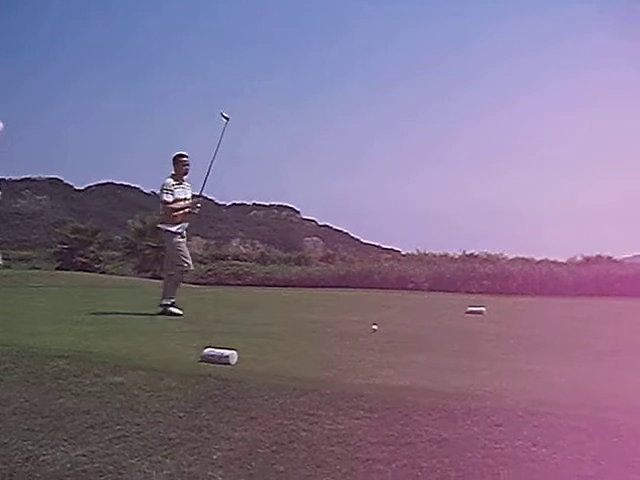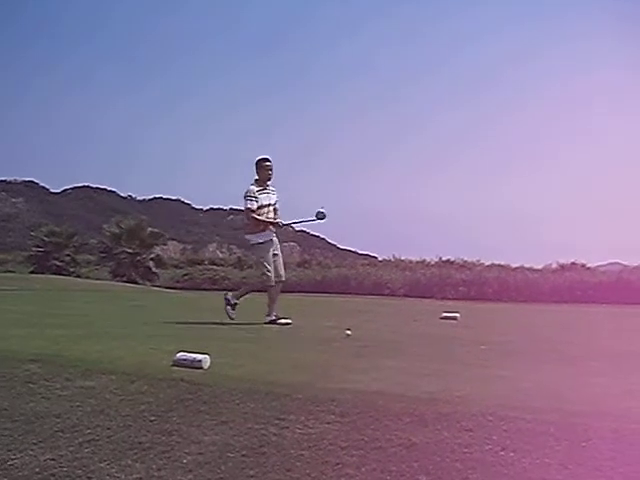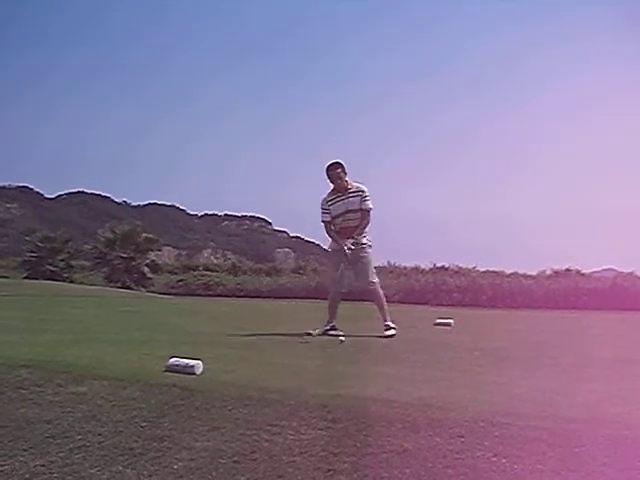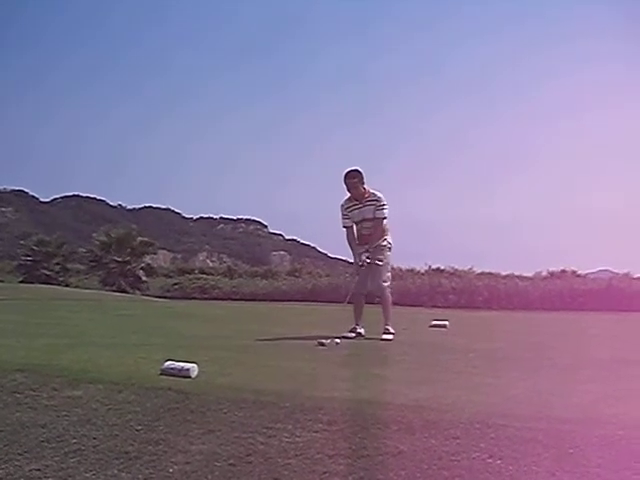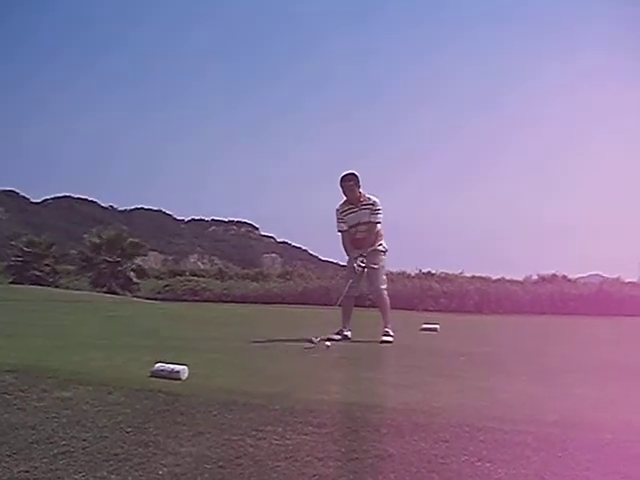
dt=1s
person 1, frame 1
left shoulder: (187, 186)
right shoulder: (168, 184)
right elbow: (166, 208)
left wrist: (193, 207)
right wrist: (187, 205)
left hip: (181, 230)
right hip: (171, 230)
left knee: (171, 269)
right knee: (185, 265)
left ankle: (167, 300)
right ankle: (169, 300)
person 1, frame 2
left shoulder: (272, 191)
right shoulder: (252, 191)
right elbow: (248, 215)
left wrist: (277, 221)
right wrist: (271, 222)
left hip: (272, 237)
right hip: (259, 239)
left knee: (279, 277)
right knee: (268, 279)
left ankle: (271, 315)
right ankle: (233, 297)
person 1, frame 3
left shoulder: (361, 191)
right shoulder: (327, 201)
left elbow: (366, 219)
right elbow: (328, 227)
left wrist: (352, 239)
right wrist: (341, 242)
left hip: (361, 243)
right hip: (339, 246)
left knee: (372, 283)
right knee: (336, 286)
left ankle: (388, 322)
right ankle: (330, 324)
person 1, frame 4
left shoulder: (378, 199)
right shoulder: (346, 206)
left elbow: (378, 228)
right elbow: (350, 233)
left wrist: (368, 250)
right wrist: (357, 253)
left hip: (380, 245)
right hip: (361, 248)
left knee: (382, 285)
right knee: (358, 288)
left ankle: (388, 326)
right ankle: (357, 326)
person 1, frame 5
left shoulder: (373, 203)
right shoulder: (341, 210)
left elbow: (372, 232)
right elbow: (345, 237)
left wrist: (364, 254)
right wrist: (353, 257)
left hip: (374, 249)
right hip: (355, 253)
left knee: (379, 289)
right knee: (348, 290)
left ankle: (387, 329)
right ankle: (345, 329)
